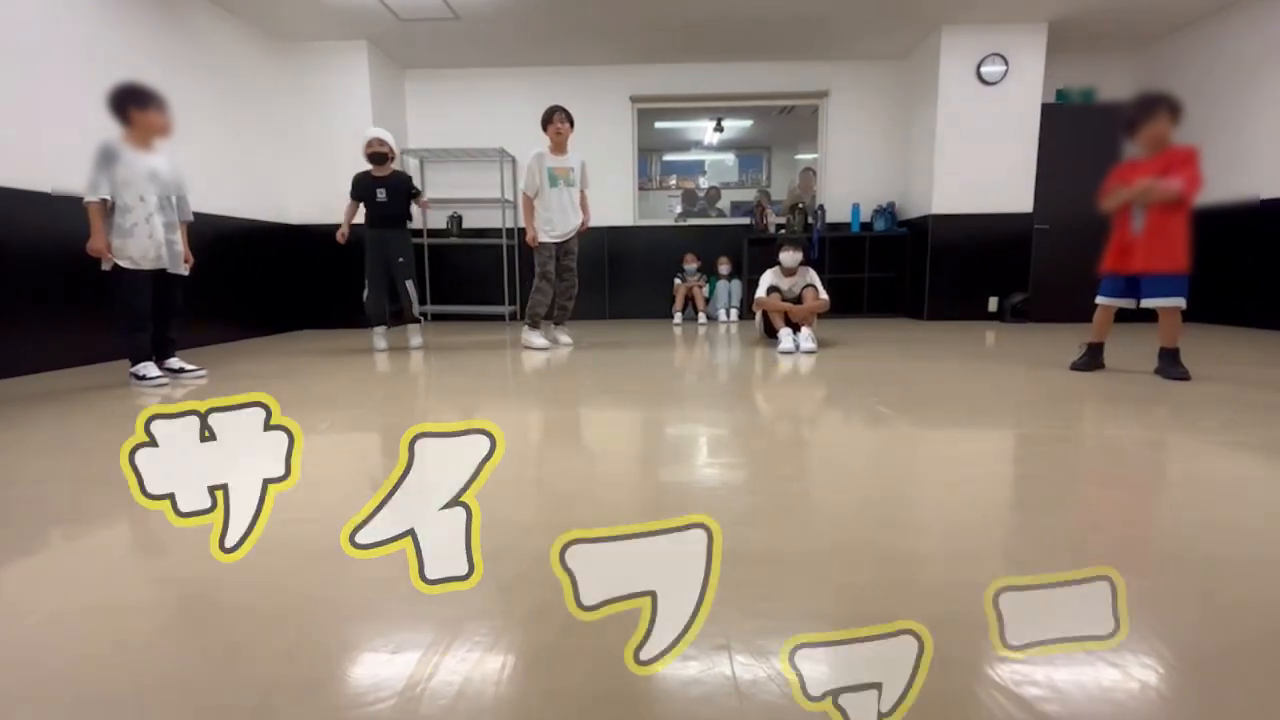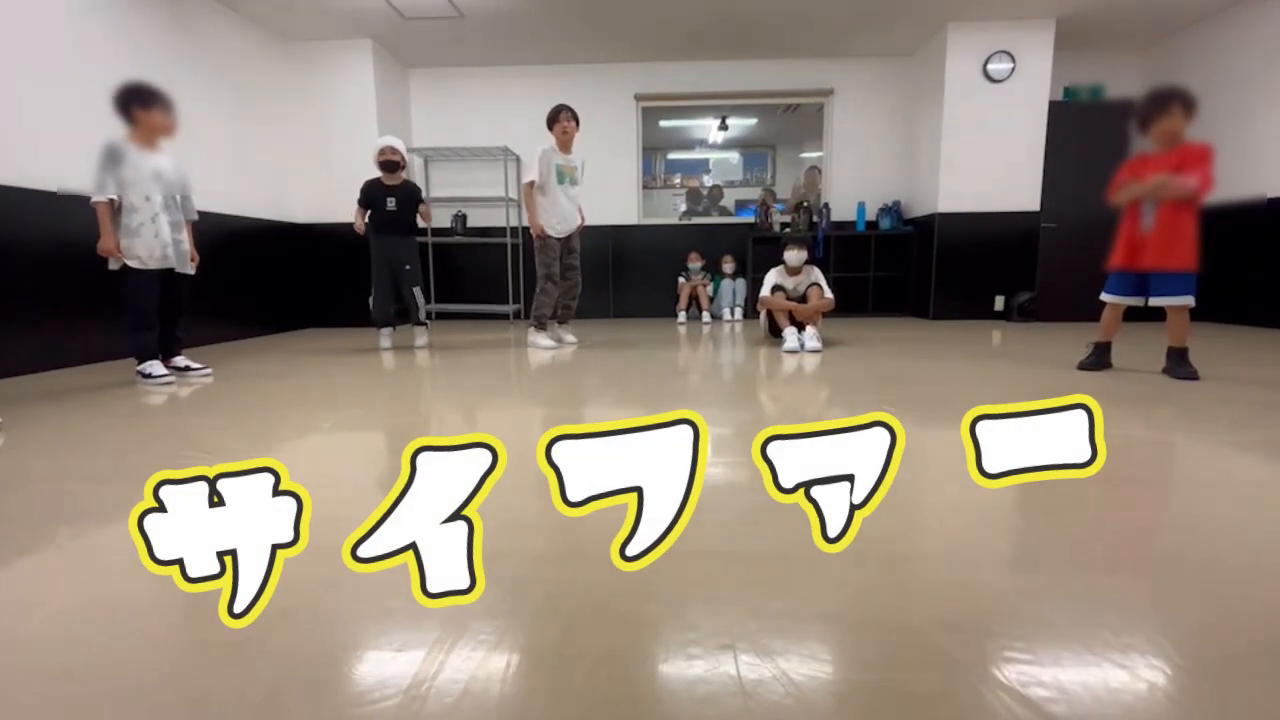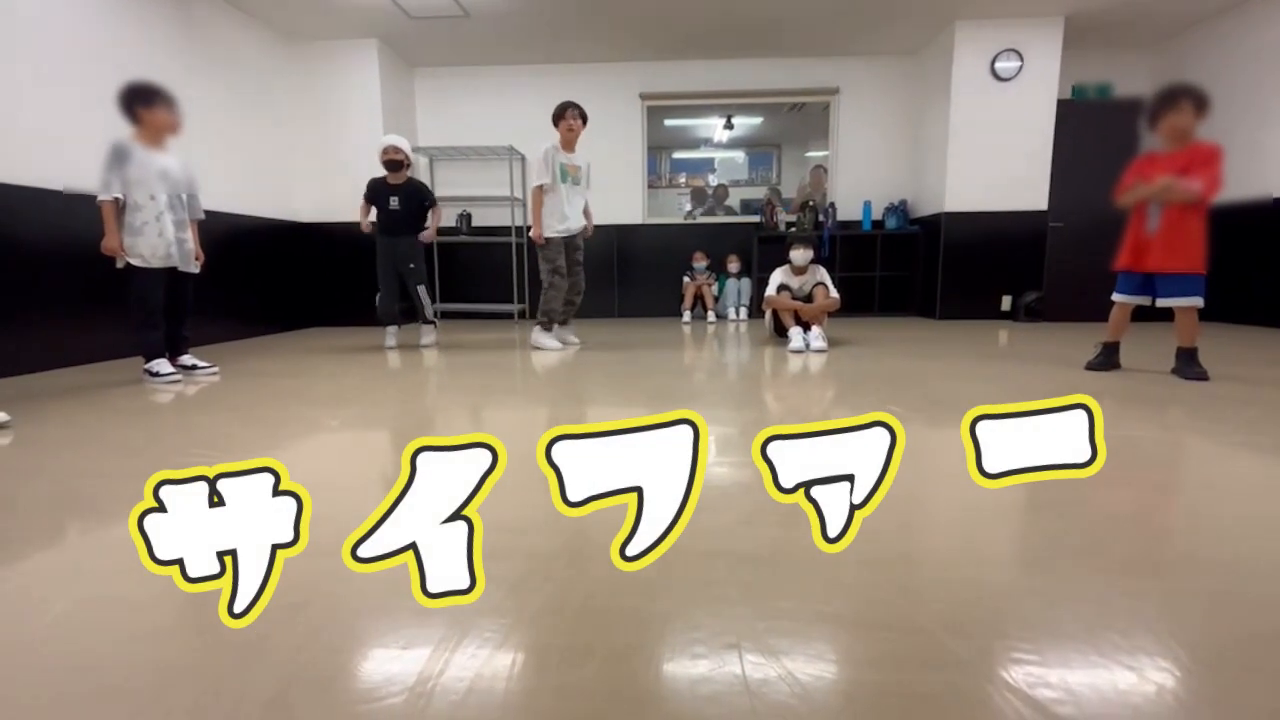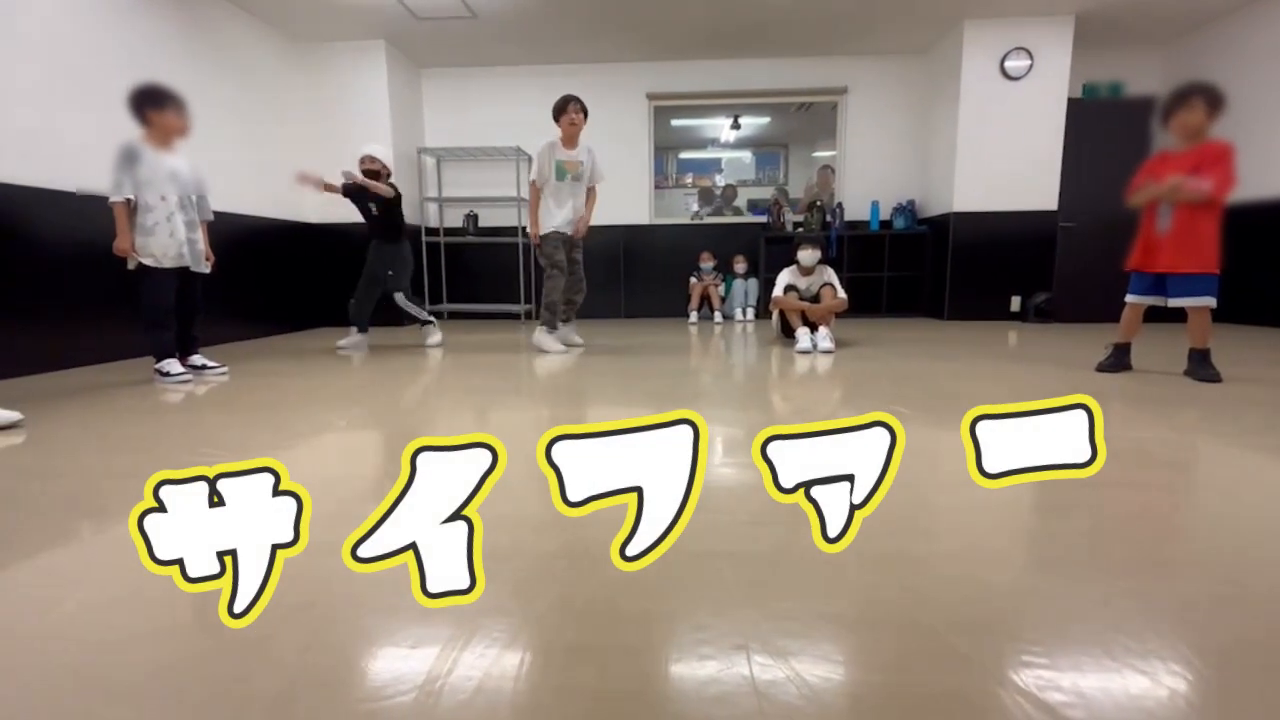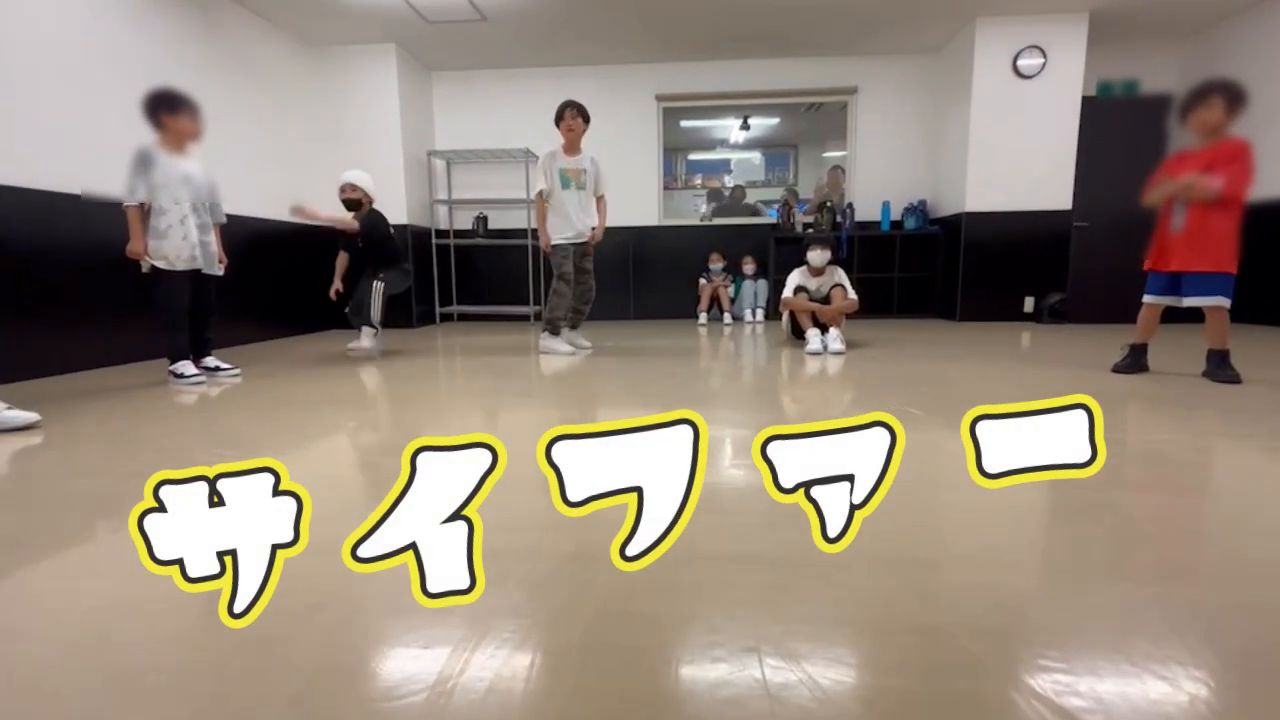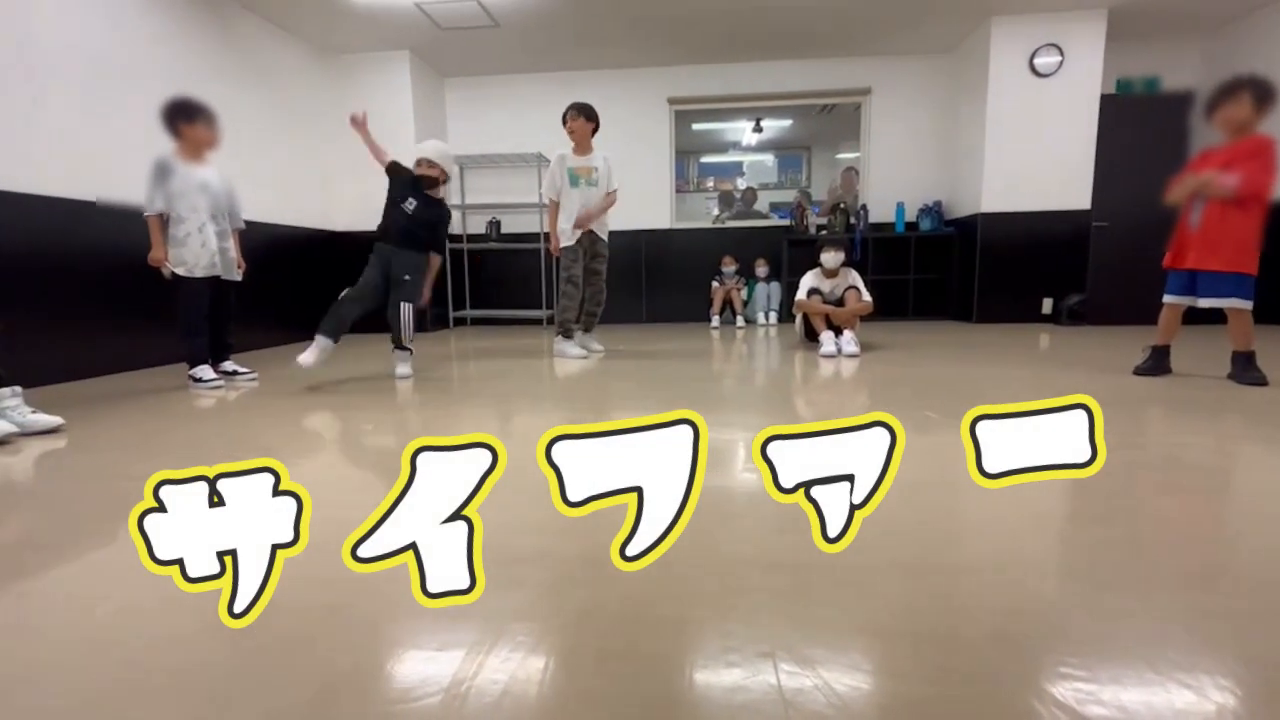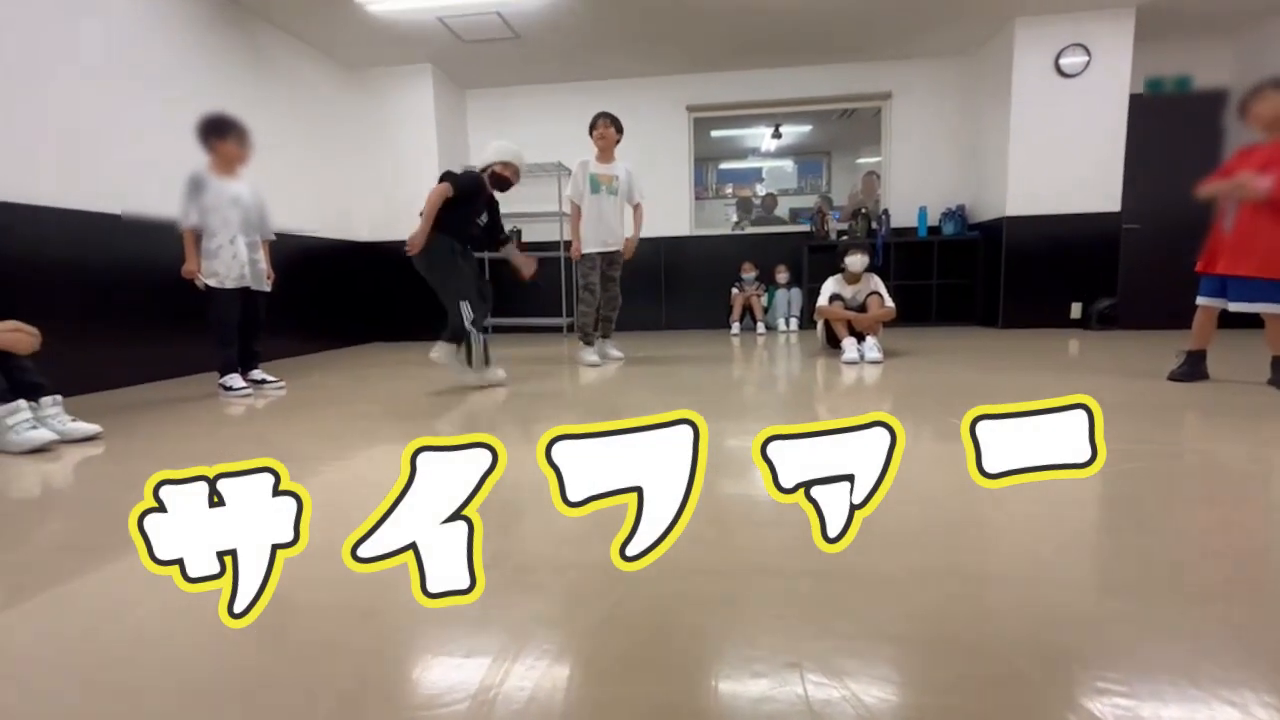
dt=0.4s
person 1, frame 1
left shoulder: (1184, 157)
right shoulder: (1125, 168)
left elbow: (1174, 190)
right elbow: (1106, 203)
left wrist: (1129, 195)
right wrist: (1138, 188)
left hip: (1164, 251)
right hip: (1123, 250)
left knee: (1169, 306)
right knee: (1107, 303)
left ankle: (1169, 357)
right ankle: (1093, 353)
person 1, frame 2
left shoulder: (1197, 154)
right shoulder: (1136, 163)
left elbow: (1189, 188)
right elbow: (1117, 196)
left wrist: (1141, 190)
right wrist: (1152, 184)
left hip: (1174, 249)
right hip: (1132, 247)
left knee: (1177, 304)
right knee: (1114, 302)
left ankle: (1177, 357)
right ankle: (1101, 352)
person 1, frame 3
left shoulder: (1206, 154)
right shoulder: (1144, 162)
left elbow: (1195, 191)
right elbow: (1123, 198)
left wrist: (1148, 192)
right wrist: (1158, 186)
left hip: (1181, 249)
right hip: (1139, 247)
left knee: (1185, 305)
right knee: (1123, 301)
left ankle: (1187, 358)
right ankle: (1109, 352)
person 1, frame 4
left shoulder: (1219, 152)
right shoulder: (1158, 161)
left elbow: (1205, 191)
right elbow: (1134, 197)
left wrist: (1160, 191)
right wrist: (1168, 186)
left hip: (1194, 250)
right hip: (1152, 247)
left knee: (1198, 305)
right knee: (1135, 301)
left ankle: (1199, 359)
right ankle: (1120, 353)
person 1, frame 5
left shoulder: (1237, 150)
right shoulder: (1177, 159)
left elbow: (1221, 189)
right elbow: (1150, 196)
left wrist: (1177, 188)
right wrist: (1183, 185)
left hip: (1211, 249)
right hip: (1169, 246)
left knee: (1215, 305)
right knee: (1152, 302)
left ankle: (1218, 360)
right ankle: (1136, 354)
person 1, frame 6
right shoulder: (1205, 157)
left elbow: (1238, 187)
right elbow: (1173, 195)
left wrist: (1197, 185)
right wrist: (1202, 181)
left hip: (1232, 248)
right hip: (1189, 244)
left knee: (1236, 306)
right knee: (1173, 302)
left ankle: (1243, 362)
right ankle: (1159, 356)
person 1, frame 7
right shoulder: (1244, 155)
right elbow: (1204, 189)
left wrist: (1245, 188)
right wrist: (1232, 185)
right hip: (1223, 248)
right knee: (1207, 305)
right ankle: (1194, 361)
person 2, frame 1
left shoulder: (166, 163)
right shoulder: (112, 151)
left elbow: (180, 209)
right elbow: (97, 195)
left wrist: (185, 246)
right wrist: (97, 234)
left hip: (167, 252)
right hip: (130, 251)
left knee: (167, 307)
right knee: (136, 308)
left ankle: (166, 357)
right ankle: (141, 363)
person 2, frame 2
left shoulder: (170, 163)
right shoulder: (118, 151)
left elbow: (184, 208)
right elbow: (105, 195)
left wrist: (190, 245)
right wrist: (107, 235)
left hip: (174, 251)
right hip: (137, 250)
left knee: (174, 305)
right knee: (143, 306)
left ankle: (173, 355)
right ankle: (147, 361)
person 2, frame 3
left shoulder: (177, 163)
right shoulder: (124, 151)
left elbow: (191, 208)
right elbow: (110, 194)
left wrist: (195, 244)
right wrist: (111, 233)
left hip: (179, 250)
right hip: (143, 249)
left knee: (180, 304)
right knee: (149, 304)
left ankle: (179, 354)
right ankle: (154, 359)
person 2, frame 4
left shoulder: (185, 164)
right shoulder: (134, 152)
left elbow: (200, 208)
right elbow: (121, 196)
left wrist: (205, 245)
right wrist: (123, 235)
left hip: (189, 250)
right hip: (153, 250)
left knee: (190, 304)
right knee: (160, 304)
left ankle: (189, 354)
right ankle: (165, 359)
person 2, frame 5
left shoulder: (198, 167)
right shoulder: (148, 156)
left elbow: (213, 212)
right elbow: (135, 200)
left wrist: (218, 247)
right wrist: (136, 238)
left hip: (202, 253)
right hip: (167, 252)
left knee: (203, 306)
right knee: (175, 306)
left ankle: (203, 356)
right ankle: (179, 361)
person 2, frame 6
left shoulder: (217, 175)
right shoulder: (167, 166)
left elbow: (232, 218)
right elbow: (155, 210)
left wrist: (237, 252)
right wrist: (158, 246)
left hip: (221, 259)
right hip: (187, 259)
left knee: (222, 311)
right knee: (194, 312)
left ankle: (222, 360)
right ankle: (198, 365)
person 2, frame 7
left shoulder: (249, 189)
right shoulder: (200, 181)
left elbow: (262, 231)
right elbow: (189, 224)
left wrist: (266, 264)
right wrist: (191, 259)
left hip: (252, 270)
right hip: (220, 270)
left knee: (253, 321)
right knee: (225, 322)
left ankle: (251, 369)
right ankle: (228, 374)
person 3, frame 1
left shoulder: (577, 161)
right shoulder: (538, 159)
right elbow: (528, 196)
left wrist: (585, 214)
right wrist: (529, 228)
left hip: (570, 232)
right hip: (545, 232)
left knee: (568, 281)
right knee: (544, 278)
left ankle: (558, 327)
right ankle: (531, 329)
person 3, frame 2
left shoulder: (578, 160)
right shoulder: (546, 154)
right elbow: (529, 187)
left wrist: (580, 214)
right wrist: (533, 220)
left hip: (571, 230)
right hip: (547, 230)
left knee: (572, 280)
right knee: (549, 279)
left ankle: (561, 325)
right ankle: (537, 330)
person 3, frame 3
left shoulder: (583, 160)
right shoulder: (550, 152)
right elbow: (538, 190)
left wrist: (589, 219)
right wrist: (536, 225)
left hip: (575, 229)
right hip: (551, 230)
left knee: (576, 279)
right knee: (556, 276)
left ankle: (562, 326)
right ankle: (542, 330)
person 3, frame 4
left shoulder: (587, 152)
right shoulder: (549, 149)
left elbow: (591, 189)
right elbow: (535, 187)
left wrist: (586, 218)
right wrist: (534, 223)
left hip: (574, 227)
right hip: (548, 226)
left knee: (577, 278)
right knee: (557, 272)
left ankle: (564, 325)
right ankle: (545, 330)
person 3, frame 5
left shoulder: (590, 161)
right shoulder: (549, 158)
left elbow: (600, 197)
right elbow: (541, 198)
left wrist: (601, 225)
right wrist: (542, 232)
left hip: (585, 235)
right hip: (559, 235)
left knee: (586, 285)
right knee: (563, 281)
left ankle: (571, 330)
right ankle: (549, 335)
person 3, frame 6
left shoulder: (603, 160)
right shoulder: (561, 160)
left elbow: (612, 196)
right elbow: (553, 201)
left wrist: (592, 214)
right wrist: (553, 235)
left hip: (597, 234)
right hip: (570, 234)
left knee: (596, 286)
right knee: (571, 284)
left ankle: (585, 334)
right ankle: (563, 339)
person 3, frame 7
left shoulder: (624, 171)
right shoulder: (583, 167)
left elbow: (636, 205)
right elbow: (575, 206)
left wrist: (635, 235)
right wrist: (574, 240)
left hip: (615, 243)
right hip: (589, 243)
left knee: (612, 293)
right knee: (589, 291)
left ankle: (605, 340)
right ankle: (586, 345)
person 4, frame 1
left shoulder: (402, 179)
right shoulder: (361, 180)
left elbow: (418, 199)
right elbow: (354, 203)
left wrist: (423, 203)
right wrist: (345, 225)
left hip: (398, 236)
right hip: (374, 237)
left knee: (406, 282)
right knee: (374, 285)
left ankle: (414, 329)
right ankle: (379, 330)
person 4, frame 2
left shoulder: (411, 189)
right shoulder: (370, 188)
left elbow: (426, 218)
right elbow: (361, 211)
left wrist: (424, 212)
right wrist: (358, 221)
left hip: (406, 243)
right hip: (380, 244)
left knee: (413, 288)
right knee: (381, 292)
left ankle: (420, 329)
right ankle: (385, 332)
person 4, frame 3
left shoulder: (416, 187)
right shoulder: (375, 185)
left elbow: (435, 209)
right elbow: (366, 203)
left wrist: (432, 228)
right wrist: (364, 219)
left hip: (410, 243)
right hip: (385, 244)
left knee: (418, 287)
right knee: (386, 291)
left ankle: (429, 328)
right ankle: (391, 329)
person 4, frame 4
left shoulder: (389, 190)
right shoulder: (359, 189)
left elbow: (387, 192)
right elbow: (335, 188)
left wrist: (362, 180)
right wrist: (317, 182)
left hip: (396, 248)
right hip: (378, 248)
left knee: (400, 294)
right knee: (362, 294)
left ankle: (430, 327)
right ankle: (359, 334)
person 4, frame 5
left shoulder: (375, 220)
right shoulder: (352, 222)
left elbow: (352, 225)
right elbow: (344, 253)
left wrist: (314, 216)
right wrist: (336, 280)
left hip: (397, 271)
right hip: (371, 271)
left knee: (377, 285)
right knee: (354, 308)
left ankle: (370, 334)
right ankle: (367, 337)
person 4, frame 6
left shoulder: (441, 212)
right shoulder: (406, 181)
left elbow: (436, 252)
right elbow: (385, 158)
left wrist: (427, 285)
right wrist: (364, 132)
left hip: (411, 261)
right hip: (383, 254)
left knee: (405, 307)
right knee: (360, 297)
left ankle: (402, 356)
right ankle: (322, 345)
person 4, frame 7
left shoulder: (491, 206)
right shoulder: (470, 180)
left elbow: (501, 242)
right elbow: (440, 190)
left wrist: (523, 263)
right wrist: (423, 229)
left hip: (451, 251)
right hip: (435, 249)
left knee: (480, 298)
right knee: (469, 307)
left ankle: (450, 346)
right ankle: (481, 369)
